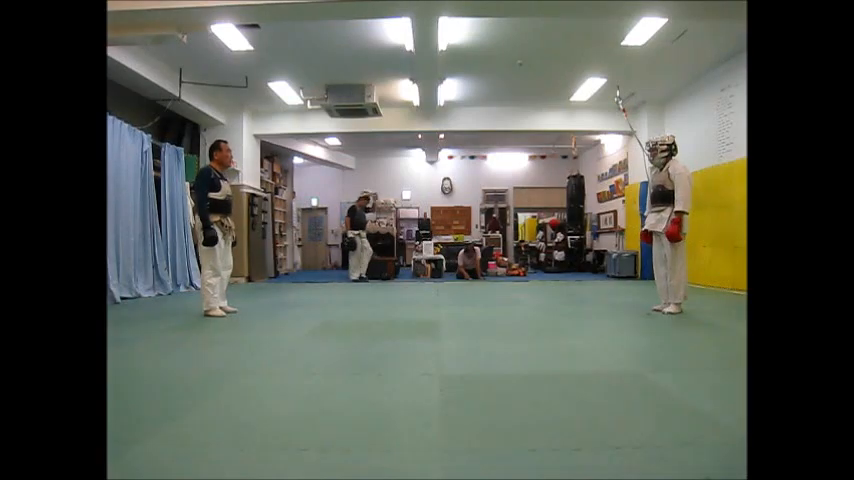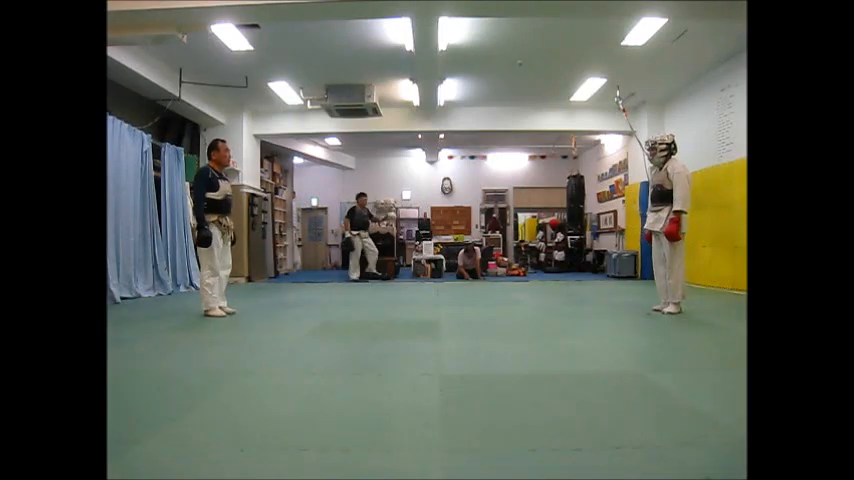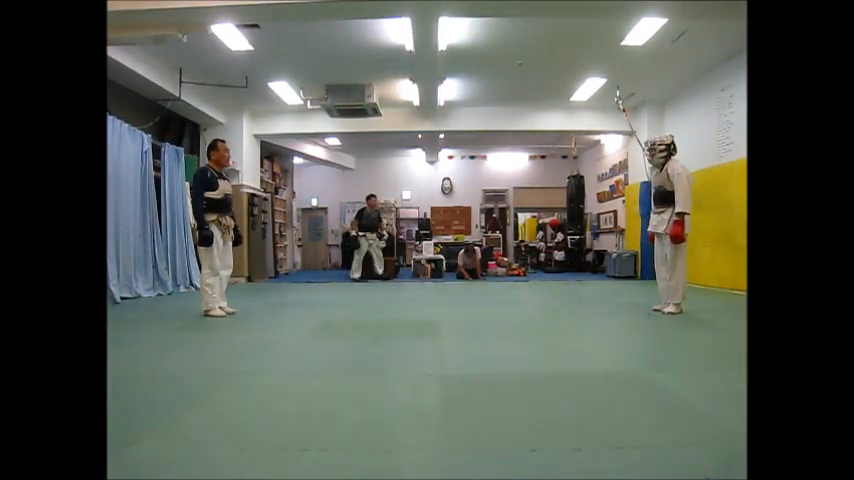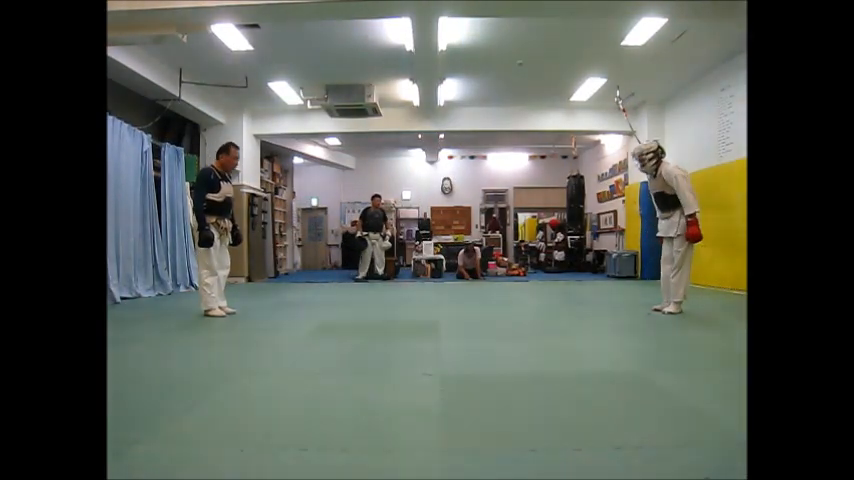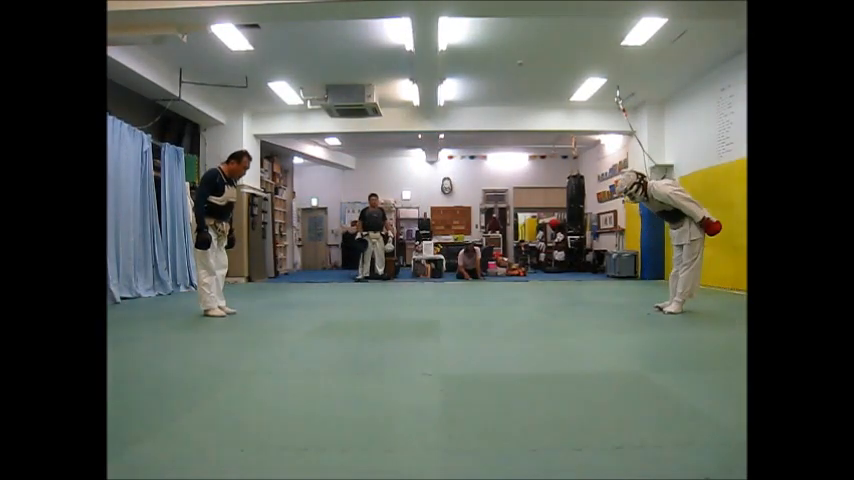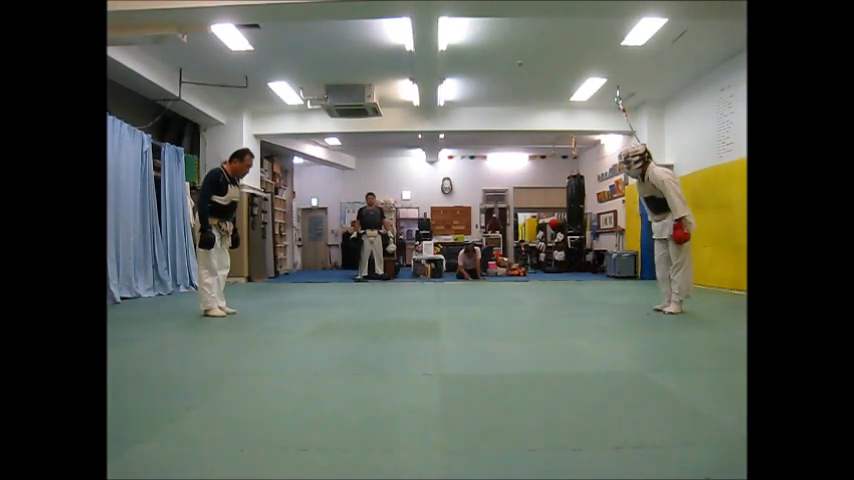
dt=0.3s
person 1, frame 1
left shoulder: (222, 177)
right shoulder: (205, 173)
right elbow: (201, 203)
left wrist: (230, 228)
right wrist: (207, 227)
left hip: (223, 225)
right hip: (211, 225)
left knee: (225, 266)
right knee: (211, 267)
left ankle: (220, 303)
right ankle: (210, 306)
person 1, frame 2
left shoulder: (223, 177)
right shoulder: (204, 174)
right elbow: (198, 203)
left wrist: (231, 227)
right wrist: (202, 227)
left hip: (223, 226)
right hip: (210, 225)
left knee: (224, 267)
right knee: (210, 267)
left ankle: (220, 303)
right ankle: (210, 306)
person 1, frame 3
left shoulder: (224, 176)
right shoulder: (203, 174)
right elbow: (197, 203)
left wrist: (235, 227)
right wrist: (202, 227)
left hip: (224, 226)
right hip: (210, 225)
left knee: (225, 267)
right knee: (211, 267)
left ankle: (220, 303)
right ankle: (210, 306)
person 1, frame 4
left shoulder: (226, 177)
right shoulder: (206, 174)
right elbow: (198, 203)
left wrist: (234, 227)
right wrist: (203, 228)
left hip: (222, 227)
right hip: (208, 226)
left knee: (223, 266)
right knee: (209, 267)
left ankle: (219, 303)
right ankle: (210, 306)
person 1, frame 5
left shoulder: (231, 180)
right shoulder: (212, 176)
right elbow: (199, 204)
left wrist: (230, 231)
right wrist: (202, 230)
left hip: (220, 227)
right hip: (207, 226)
left knee: (220, 266)
right knee: (207, 267)
left ankle: (219, 303)
right ankle: (209, 306)
person 1, frame 6
left shoulder: (235, 179)
right shoulder: (215, 175)
right elbow: (202, 203)
left wrist: (234, 230)
right wrist: (205, 229)
left hip: (224, 227)
right hip: (210, 226)
left knee: (222, 267)
right knee: (209, 267)
left ankle: (219, 303)
right ankle: (209, 306)
person 2, frame 1
left shoulder: (678, 169)
right shoulder: (654, 171)
left elbow: (682, 198)
left wrist: (676, 222)
right wrist: (647, 224)
left hip: (671, 221)
right hip: (656, 222)
left knee: (674, 263)
right knee: (659, 263)
left ankle: (676, 303)
right ankle: (666, 301)
person 2, frame 2
left shoulder: (676, 168)
right shoulder: (655, 170)
left elbow: (681, 197)
left wrist: (675, 221)
right wrist: (649, 225)
left hip: (670, 221)
right hip: (657, 222)
left knee: (673, 263)
right knee: (659, 264)
left ankle: (675, 303)
right ankle: (665, 301)
person 2, frame 3
left shoulder: (677, 169)
right shoulder: (656, 171)
left elbow: (682, 199)
left wrist: (678, 223)
right wrist: (653, 227)
left hip: (672, 222)
right hip: (660, 223)
left knee: (674, 264)
right knee: (661, 264)
left ankle: (675, 303)
right ankle: (666, 301)
person 2, frame 4
left shoulder: (671, 171)
right shoulder: (651, 176)
left elbow: (687, 198)
left wrist: (692, 224)
right wrist: (661, 227)
left hip: (682, 223)
right hip: (667, 224)
left knee: (679, 263)
right knee: (667, 263)
left ankle: (676, 303)
right ankle: (668, 300)
person 2, frame 5
left shoulder: (661, 190)
right shoulder: (645, 195)
left elbow: (689, 205)
left wrist: (707, 224)
left hip: (692, 226)
right hip: (678, 229)
left knee: (688, 265)
right knee: (678, 265)
left ankle: (678, 302)
right ankle: (673, 300)
person 2, frame 6
left shoulder: (661, 175)
right shoulder: (640, 181)
left elbow: (677, 201)
left wrist: (680, 226)
right wrist: (656, 224)
left hip: (676, 224)
right hip: (661, 224)
left knee: (679, 263)
right knee: (661, 262)
left ankle: (676, 302)
right ankle: (669, 299)
